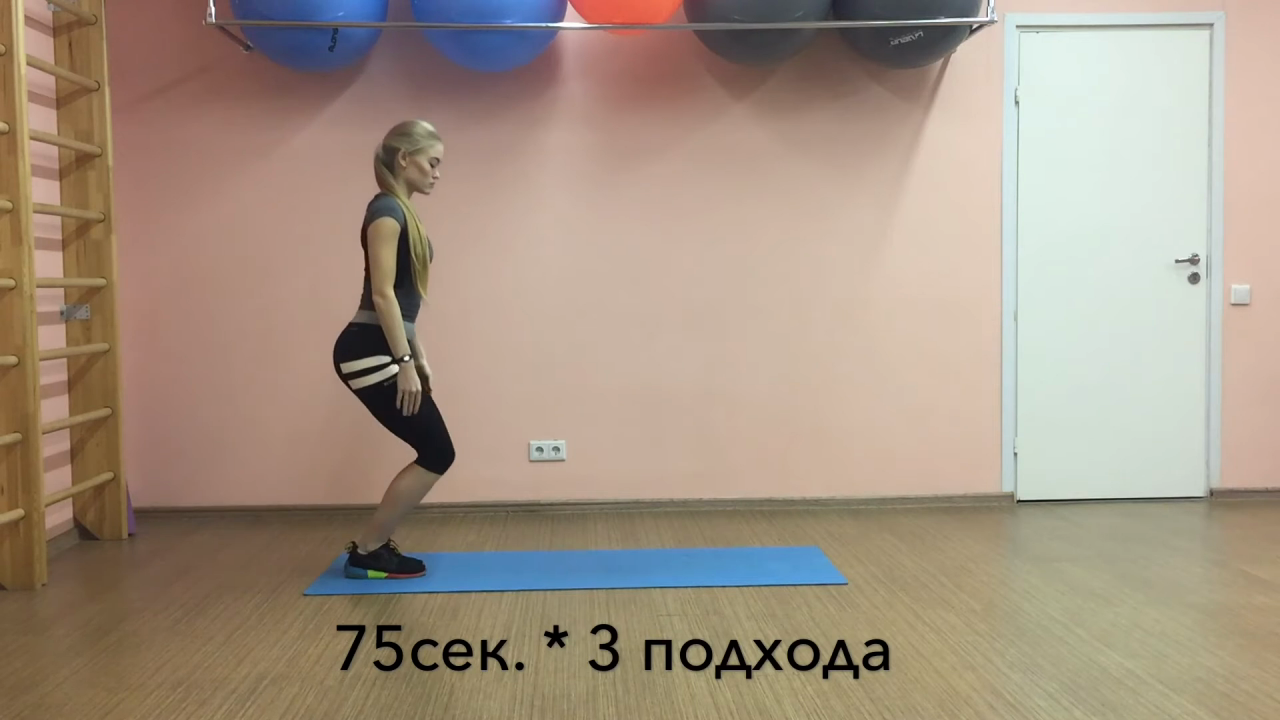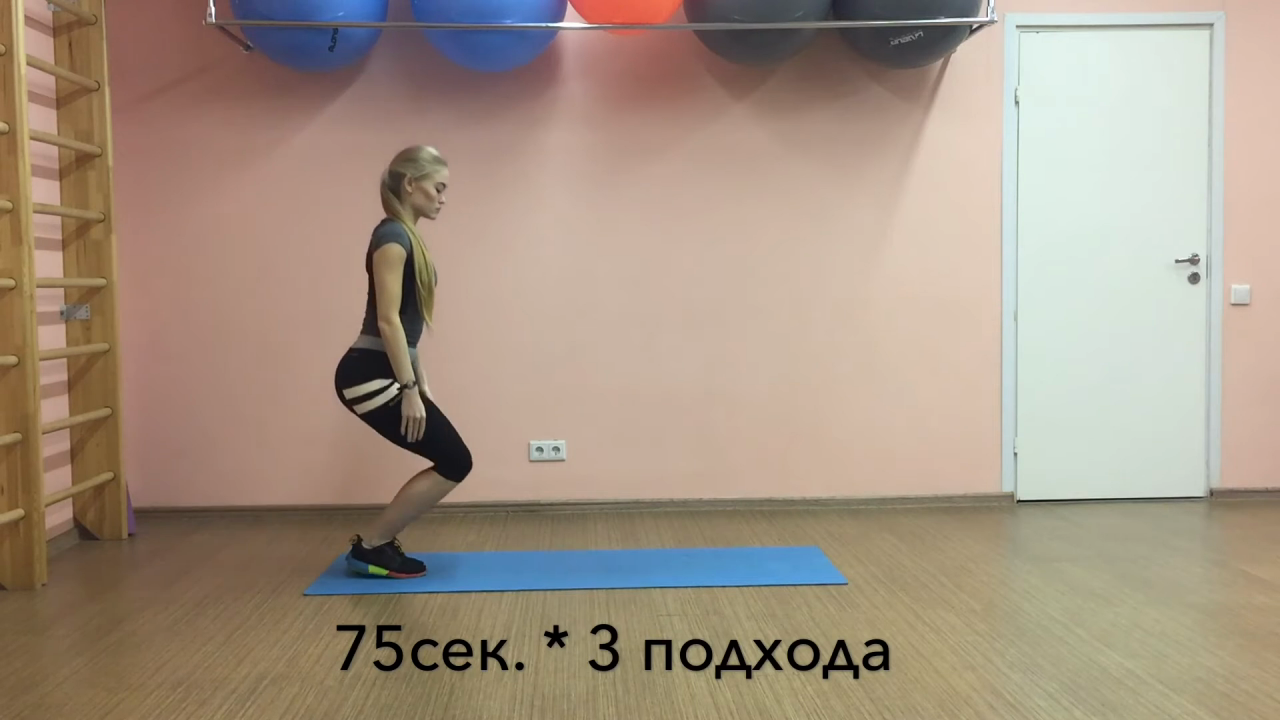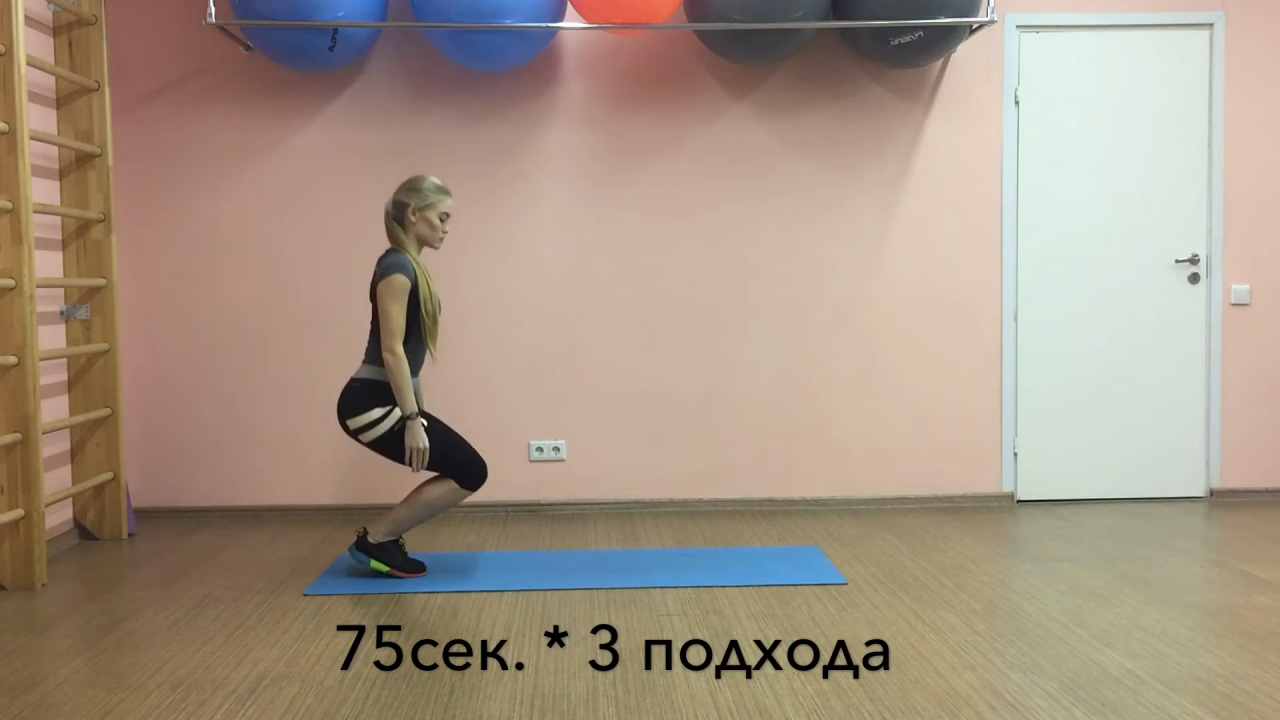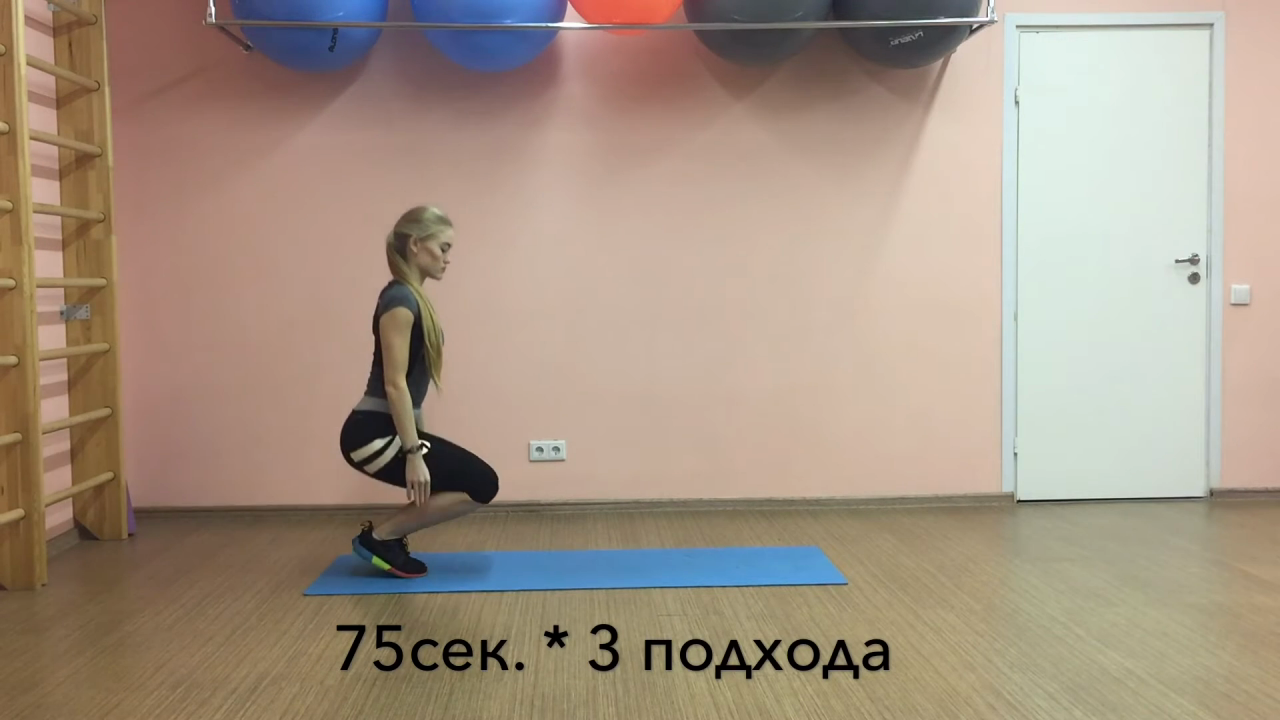
dt=0.1s
person 1, frame 1
left shoulder: (400, 211)
right shoulder: (386, 210)
right elbow: (382, 294)
left wrist: (418, 354)
right wrist: (404, 363)
left hip: (380, 349)
right hip: (369, 351)
left knee: (432, 453)
right knee: (438, 453)
left ankle: (375, 546)
right ankle: (367, 552)
person 1, frame 2
left shoulder: (405, 237)
right shoulder: (392, 237)
right elbow: (388, 321)
left wrist: (418, 381)
right wrist: (409, 392)
left hip: (382, 374)
right hip: (369, 375)
left knee: (451, 462)
right knee: (455, 463)
left ankle: (378, 542)
right ankle: (372, 548)
person 1, frame 3
left shoulder: (408, 264)
right shoulder: (397, 267)
right elbow: (391, 351)
left wrist: (416, 412)
right wrist: (413, 421)
left hip: (382, 399)
right hip: (371, 401)
left knee: (463, 470)
right knee: (470, 472)
left ankle: (382, 538)
right ankle: (375, 540)
person 1, frame 4
left shoulder: (410, 297)
right shoulder: (400, 300)
right elbow: (395, 384)
left wrist: (415, 445)
right wrist: (414, 457)
left hip: (384, 434)
right hip: (373, 436)
left knee: (477, 482)
right knee: (482, 484)
left ankle: (386, 536)
right ankle: (382, 537)
